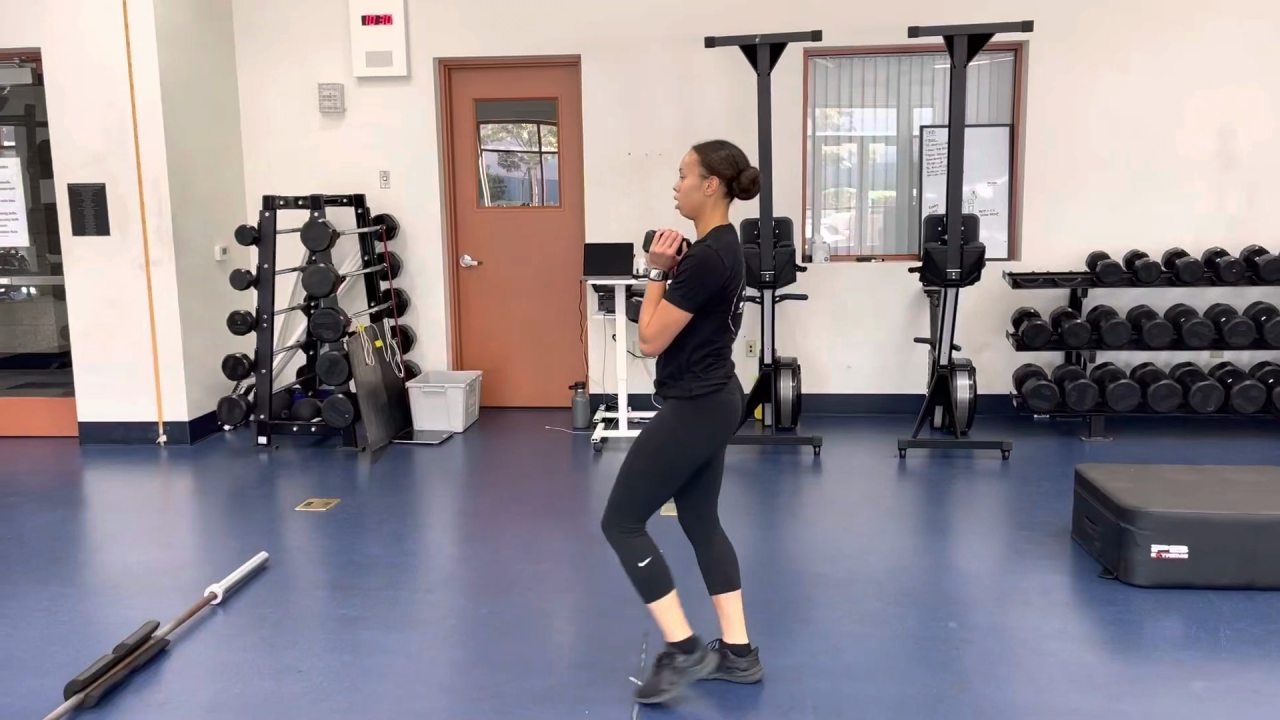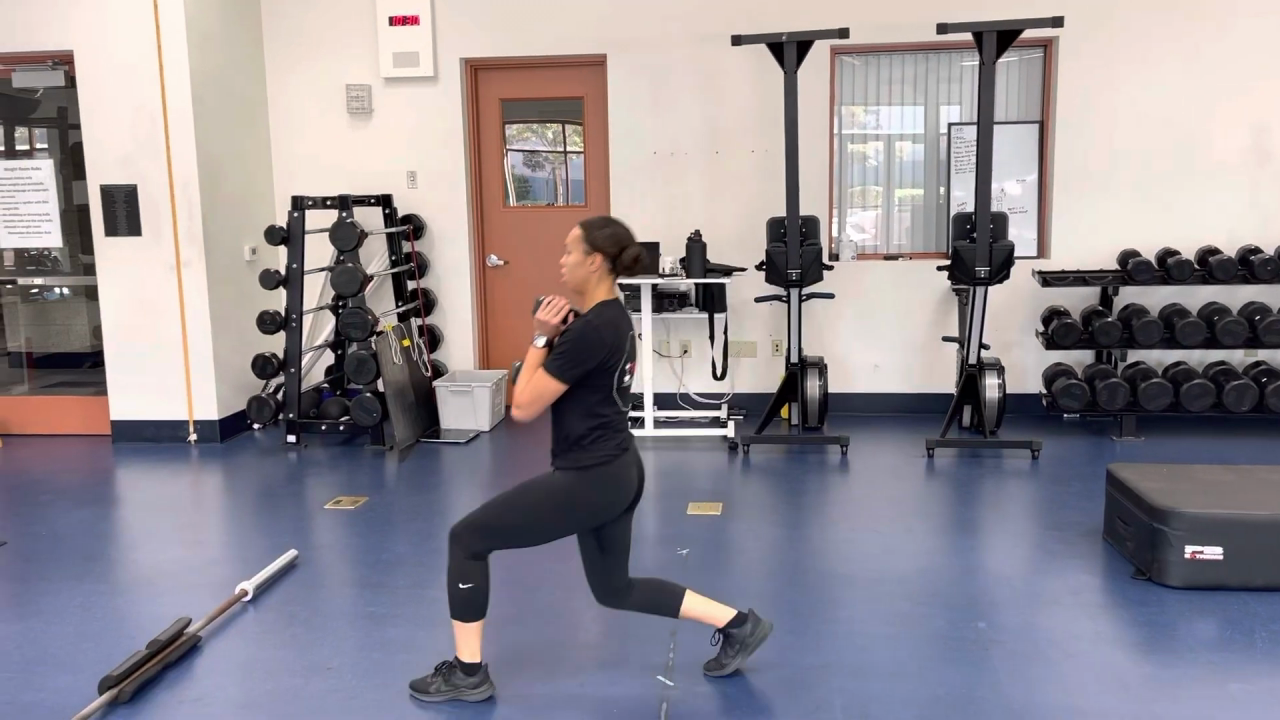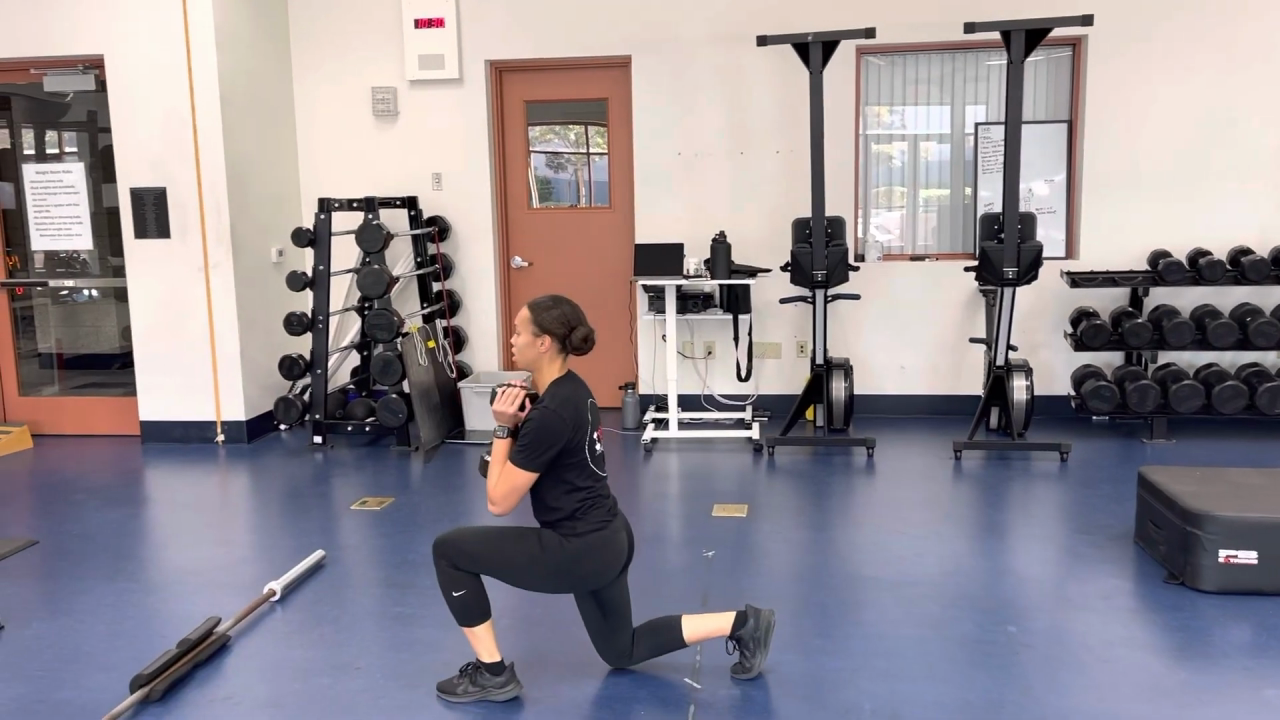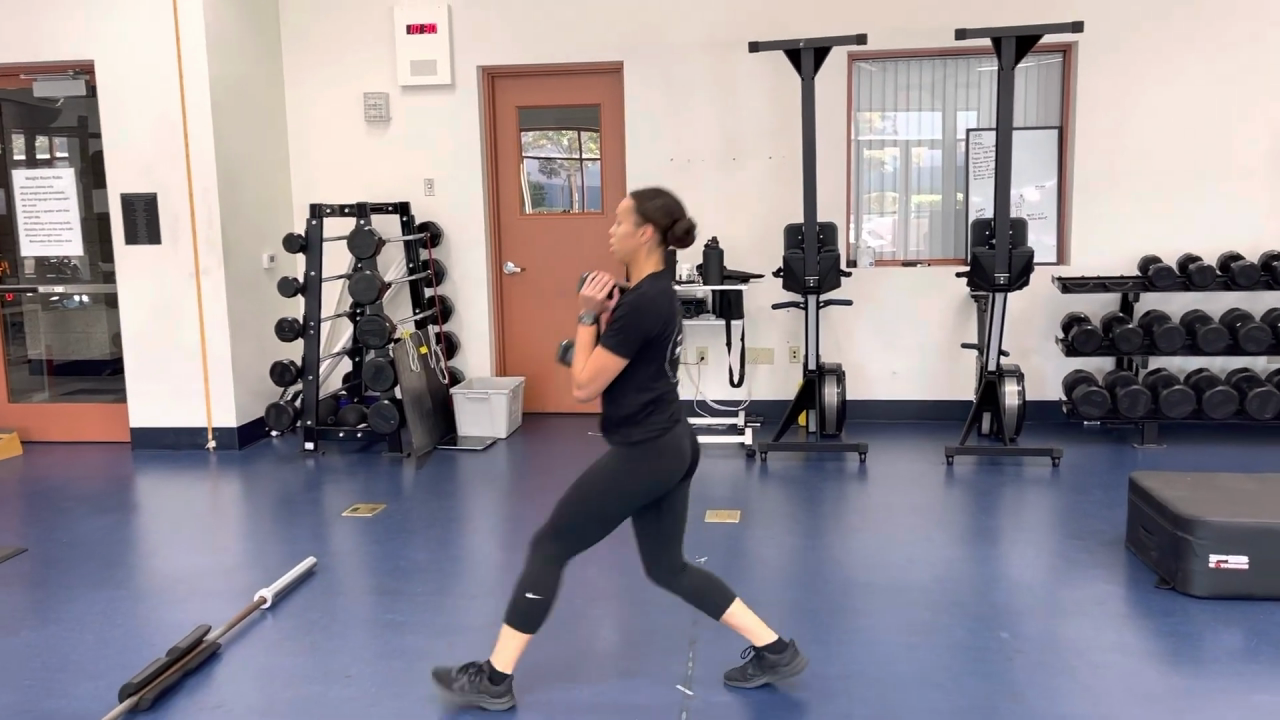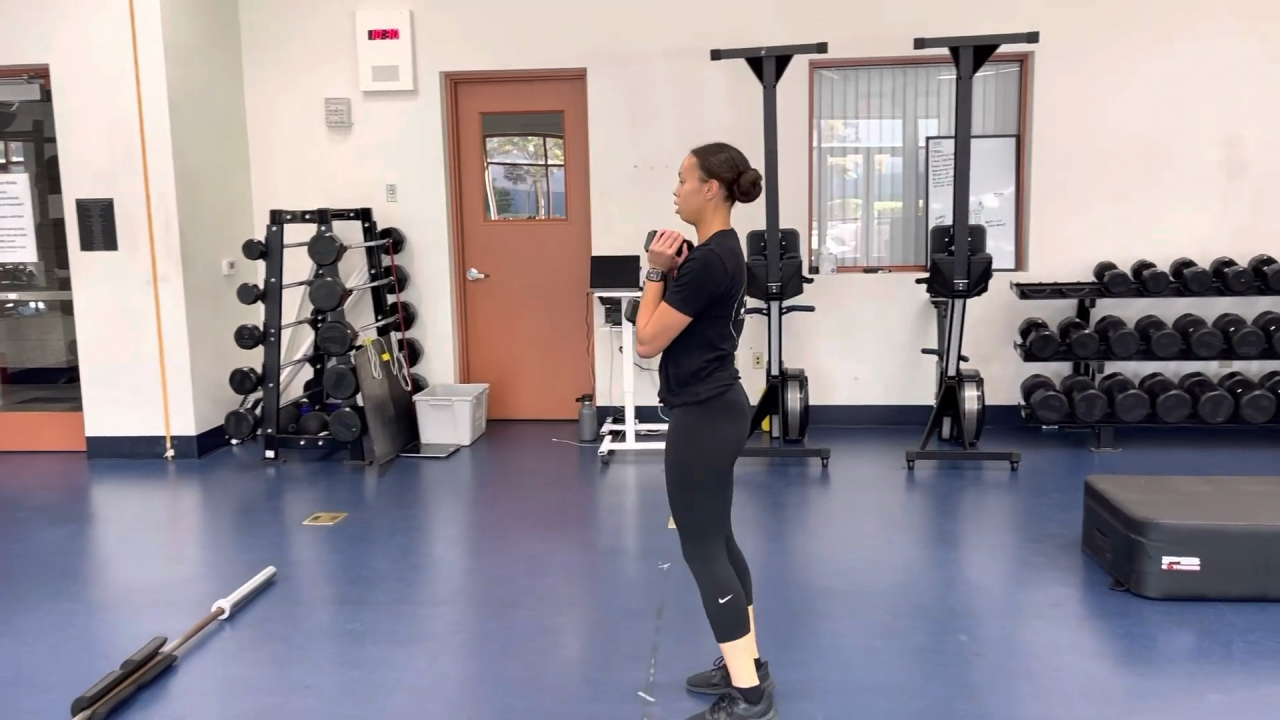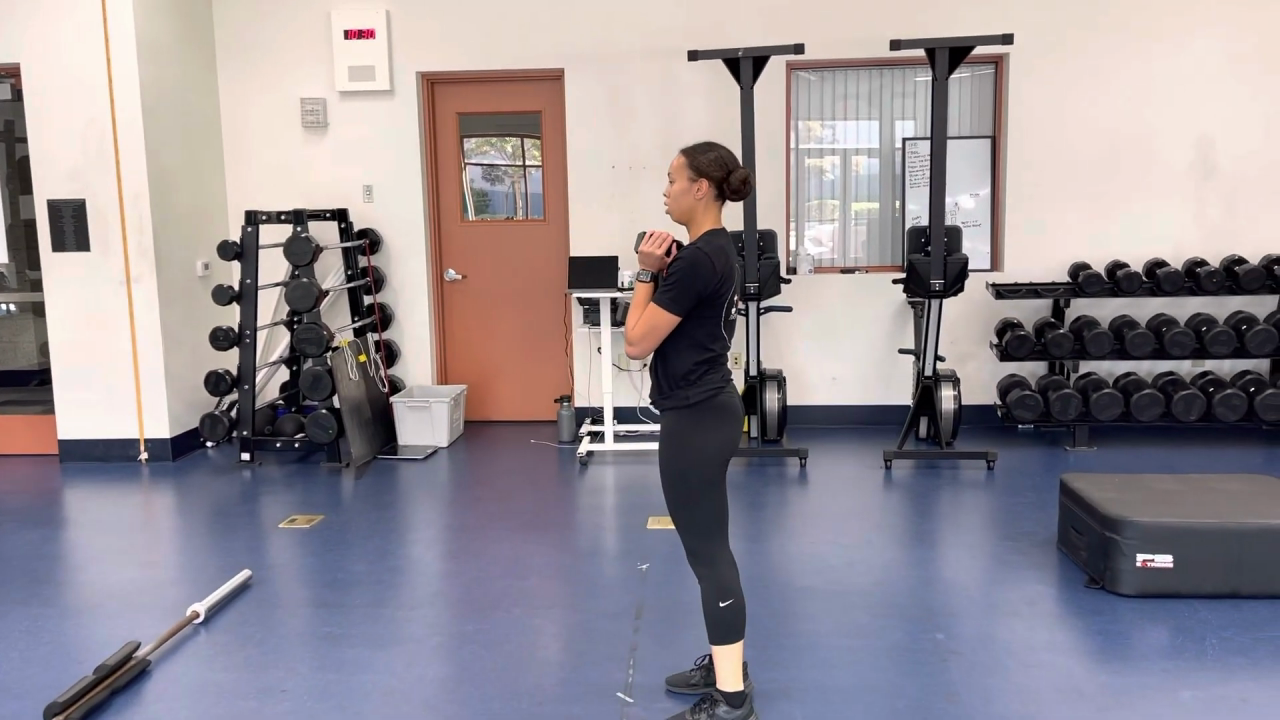
dt=0.7s
person 1, frame 1
left shoulder: (708, 255)
right shoulder: (720, 246)
left elbow: (651, 339)
left wrist: (657, 272)
right wrist: (668, 270)
left hip: (694, 408)
right hip: (713, 401)
left knee: (622, 522)
right knee: (700, 522)
left ankle: (684, 649)
right ankle: (738, 651)
person 1, frame 2
left shoulder: (591, 329)
right shoulder: (610, 317)
left elbow: (523, 408)
left wrist: (542, 339)
right wrist: (556, 338)
left hip: (588, 480)
right hip: (616, 473)
left knee: (467, 538)
right knee: (613, 588)
left ankle: (467, 671)
right ankle: (738, 624)
person 1, frame 3
left shoulder: (551, 414)
right shoulder: (570, 390)
left elbow: (499, 501)
left wrist: (503, 429)
right wrist: (518, 425)
left hip: (579, 549)
right hip: (606, 541)
left knee: (449, 550)
right knee: (623, 651)
left ankle: (491, 672)
right ankle: (744, 624)
person 1, frame 4
left shoulder: (641, 304)
right shoulder: (654, 293)
left elbow: (584, 389)
right elbow: (612, 363)
left wrist: (589, 318)
right wrist: (603, 317)
left hip: (642, 453)
right hip: (672, 446)
left knee: (550, 548)
right knee: (667, 567)
left ankle: (496, 677)
right ankle: (774, 650)
person 1, frame 5
left shoulder: (708, 259)
right shoulder: (720, 251)
left elbow: (648, 340)
right elbow: (679, 323)
left wrist: (656, 271)
right wrist: (671, 270)
left hip: (702, 417)
right hip: (719, 408)
left knee: (701, 552)
right knee: (716, 540)
right ankle: (749, 666)
person 1, frame 6
left shoulder: (698, 259)
right shoulder: (716, 250)
left elbow: (638, 342)
left wrist: (647, 273)
right wrist: (663, 272)
left hip: (696, 419)
right hip: (711, 409)
left knee: (706, 553)
right knee: (710, 543)
right ankle: (727, 667)
